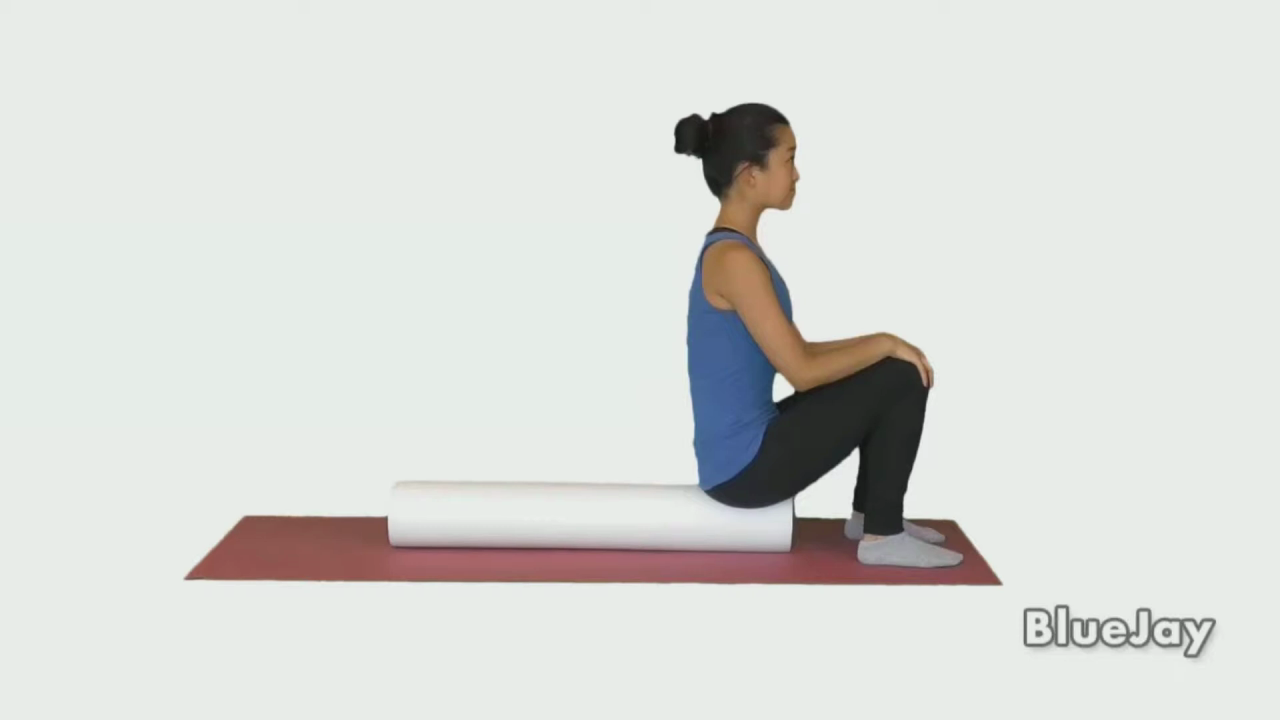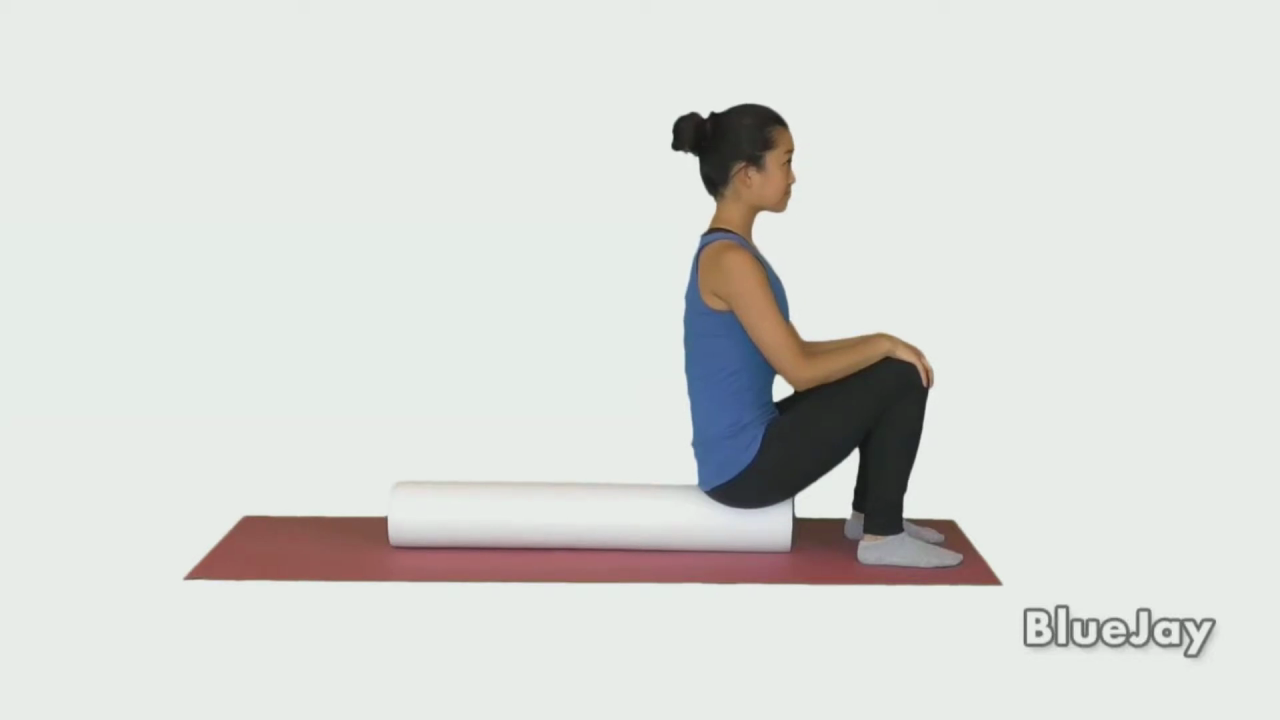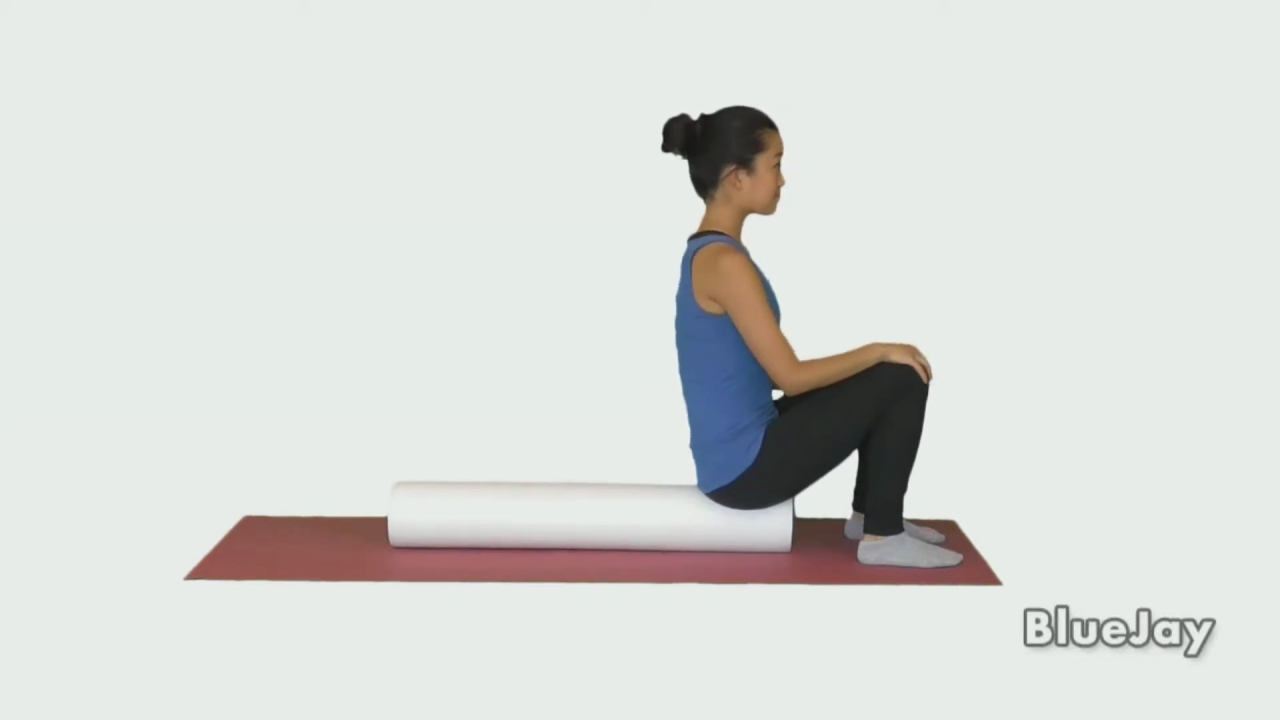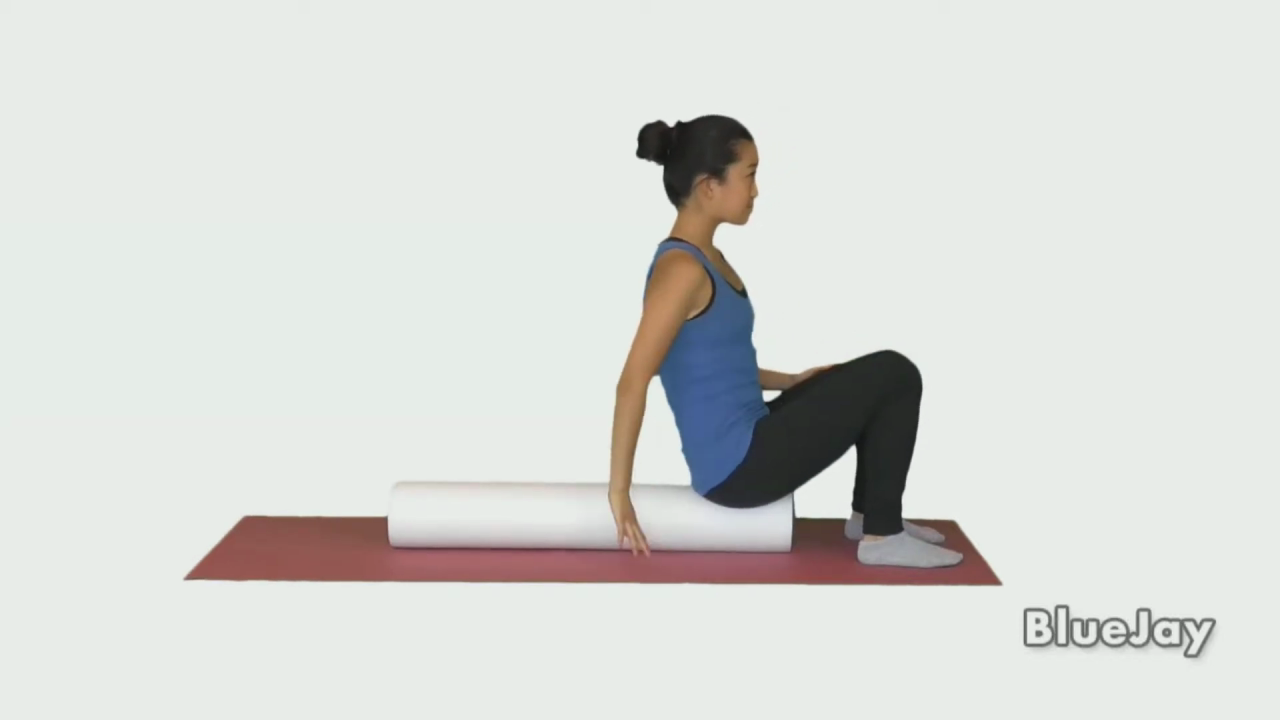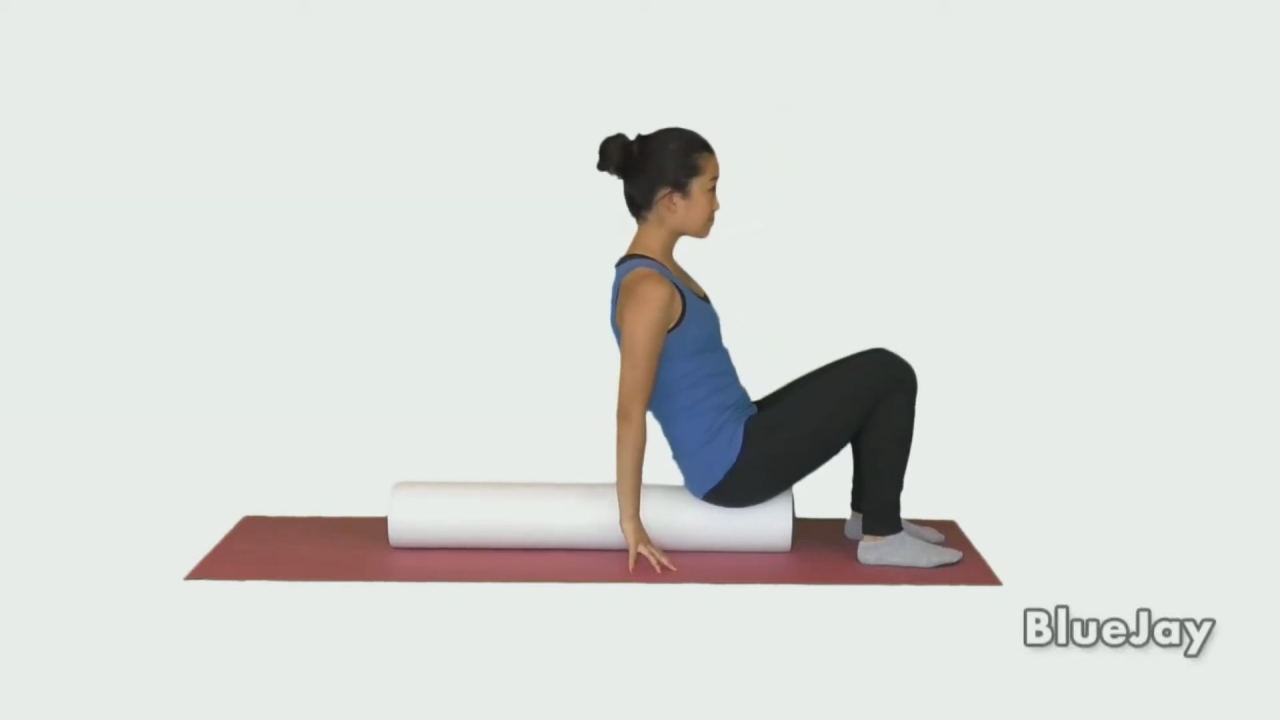
dt=1s
person 1, frame 1
left shoulder: (734, 248)
right shoulder: (734, 258)
left elbow: (795, 352)
right elbow: (801, 370)
left wrist: (878, 345)
right wrist: (884, 343)
left hip: (745, 449)
right hip: (745, 465)
left knee: (893, 373)
right knee: (904, 377)
left ankle: (870, 514)
right ankle: (881, 537)
person 1, frame 2
left shoulder: (729, 249)
right shoulder: (730, 259)
left elbow: (793, 350)
right elbow: (799, 371)
left wrist: (876, 344)
right wrist: (882, 344)
left hip: (745, 447)
right hip: (744, 465)
left knee: (888, 374)
right knee: (903, 379)
left ankle: (869, 514)
right ankle: (882, 537)
person 1, frame 3
left shoulder: (713, 250)
right shoulder: (725, 262)
right elbow: (789, 375)
right wrist: (879, 351)
left hip: (744, 451)
right hip: (746, 468)
left knee: (889, 375)
right knee: (904, 378)
left ankle: (870, 513)
right ankle: (882, 537)
person 1, frame 4
left shoulder: (706, 257)
right shoulder: (682, 270)
right elbow: (632, 382)
left wrist: (791, 381)
right wrist: (620, 491)
left hip: (746, 442)
right hip: (738, 466)
left knee: (884, 376)
right knee: (895, 375)
left ankle: (869, 514)
right ankle: (882, 538)
person 1, frame 5
left shoulder: (656, 268)
right shoulder: (649, 288)
right elbow: (630, 411)
right wrist: (630, 521)
left hip: (733, 443)
right hip: (733, 465)
left knee: (875, 375)
right knee: (890, 375)
left ankle: (868, 514)
right ankle: (881, 536)
